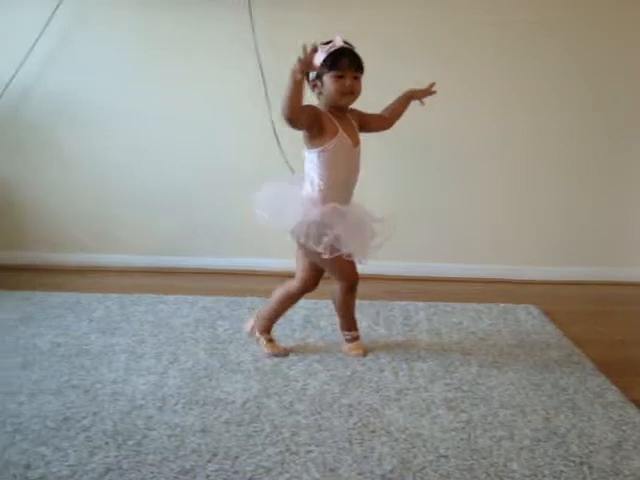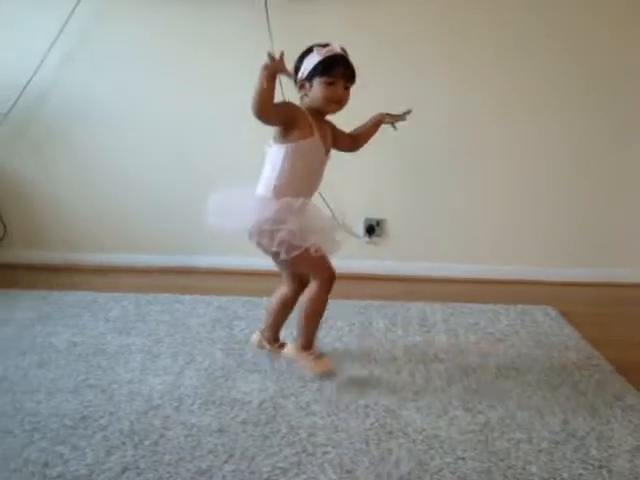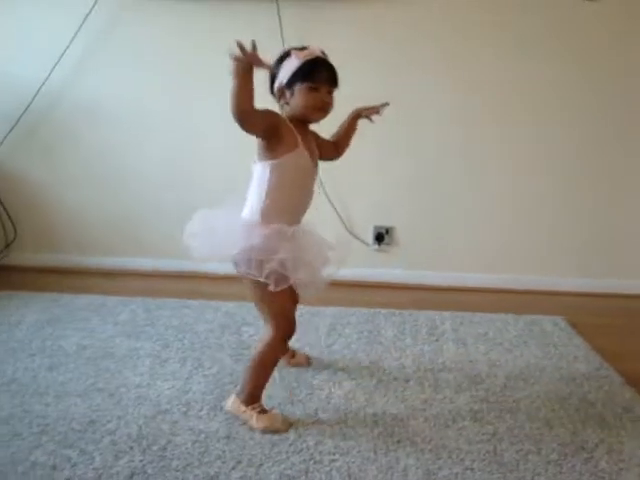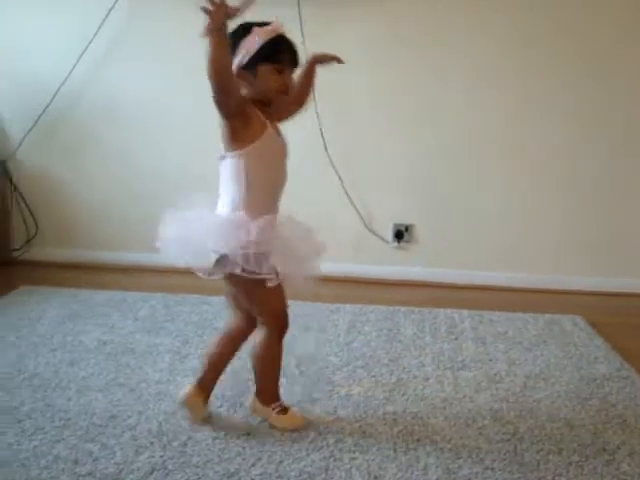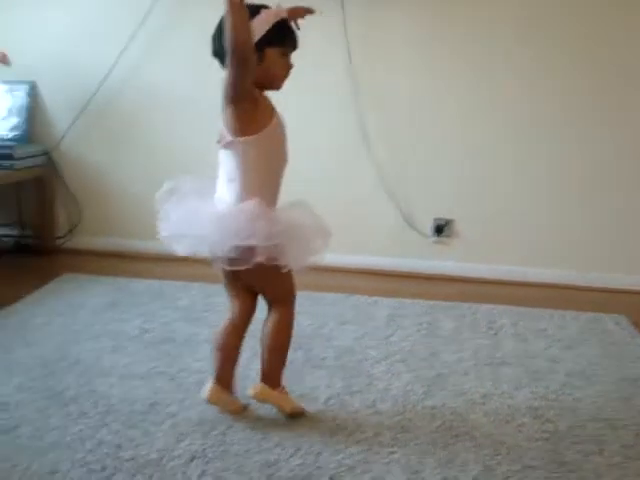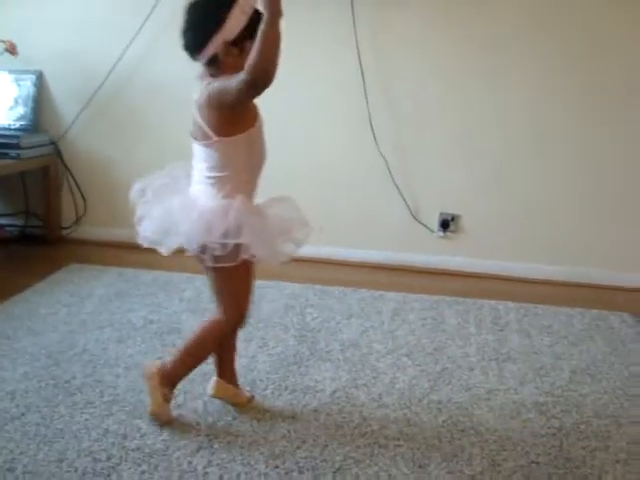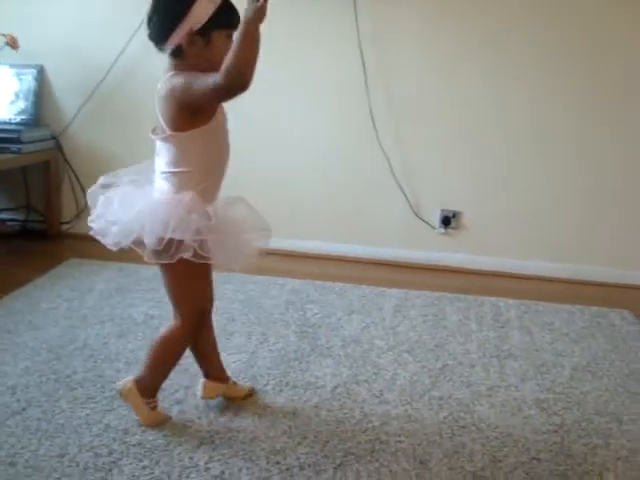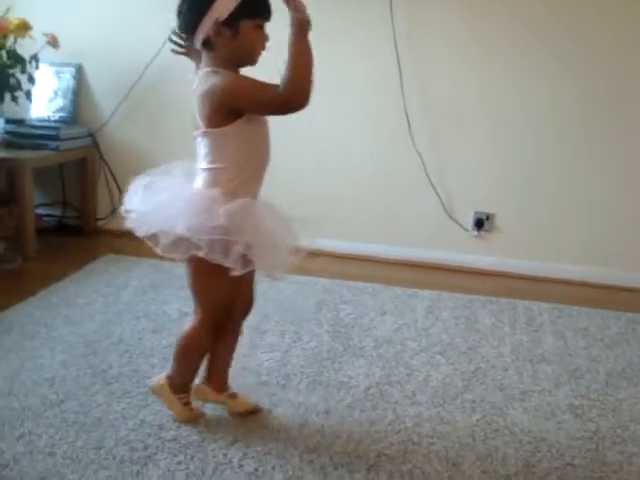
dt=0.3s
person 1, frame 1
left shoulder: (352, 118)
right shoulder: (316, 118)
left elbow: (383, 120)
right elbow: (291, 116)
left wrist: (410, 95)
right wrist: (299, 76)
left hip: (326, 216)
right hip: (314, 217)
left knee: (306, 279)
right knee: (348, 278)
left ankle: (259, 324)
right ankle: (349, 334)
person 1, frame 2
left shoulder: (326, 128)
right shoulder: (292, 115)
left elbow: (352, 141)
right elbow: (261, 111)
left wrist: (380, 119)
right wrist: (269, 75)
left hip: (290, 216)
right hip: (273, 216)
left knee: (298, 280)
right knee: (324, 276)
left ankle: (267, 337)
right ankle: (305, 348)
person 1, frame 3
left shoulder: (308, 137)
right shoulder: (274, 128)
left elbow: (335, 148)
right elbow: (242, 114)
left wrist: (355, 116)
right wrist: (244, 72)
left hip: (280, 241)
right hip: (259, 243)
left knee: (287, 308)
right knee: (282, 323)
left ankle: (277, 351)
right ankle: (246, 399)
person 1, frame 4
left shoulder: (265, 115)
right shoulder: (238, 112)
left elbow: (294, 102)
right elbow: (219, 79)
left wrist: (311, 66)
left hip: (251, 236)
right hip: (240, 240)
left knee: (248, 320)
right knee: (275, 321)
left ankle: (200, 389)
right ankle: (268, 400)
person 1, frame 5
left shoulder: (246, 95)
right shoulder: (240, 94)
left elbow: (258, 56)
right elbow: (239, 49)
left hip: (229, 220)
right hip: (244, 225)
left knee: (243, 308)
right knee: (283, 301)
left ankle: (221, 386)
right ankle: (270, 384)
person 1, frame 6
left shoulder: (210, 85)
right shoulder: (225, 93)
left elbow: (245, 69)
right elbow: (259, 73)
left hip: (205, 214)
right hip: (224, 220)
left knee: (228, 308)
right knee: (231, 316)
left ankle: (225, 380)
right ankle: (166, 374)
person 1, frame 7
left shoulder: (183, 82)
right shoulder: (184, 87)
right elbow: (235, 80)
left hip: (185, 215)
right hip: (179, 221)
left knee: (200, 307)
right knee: (189, 317)
left ankle: (216, 378)
right ankle: (143, 388)
person 1, frame 8
left shoulder: (218, 78)
right shoulder: (223, 86)
right elbow: (294, 97)
left wrist: (201, 57)
left hip: (229, 215)
right hip: (211, 219)
left knee: (239, 307)
right knee: (211, 315)
left ankle: (216, 385)
right ankle: (176, 385)
